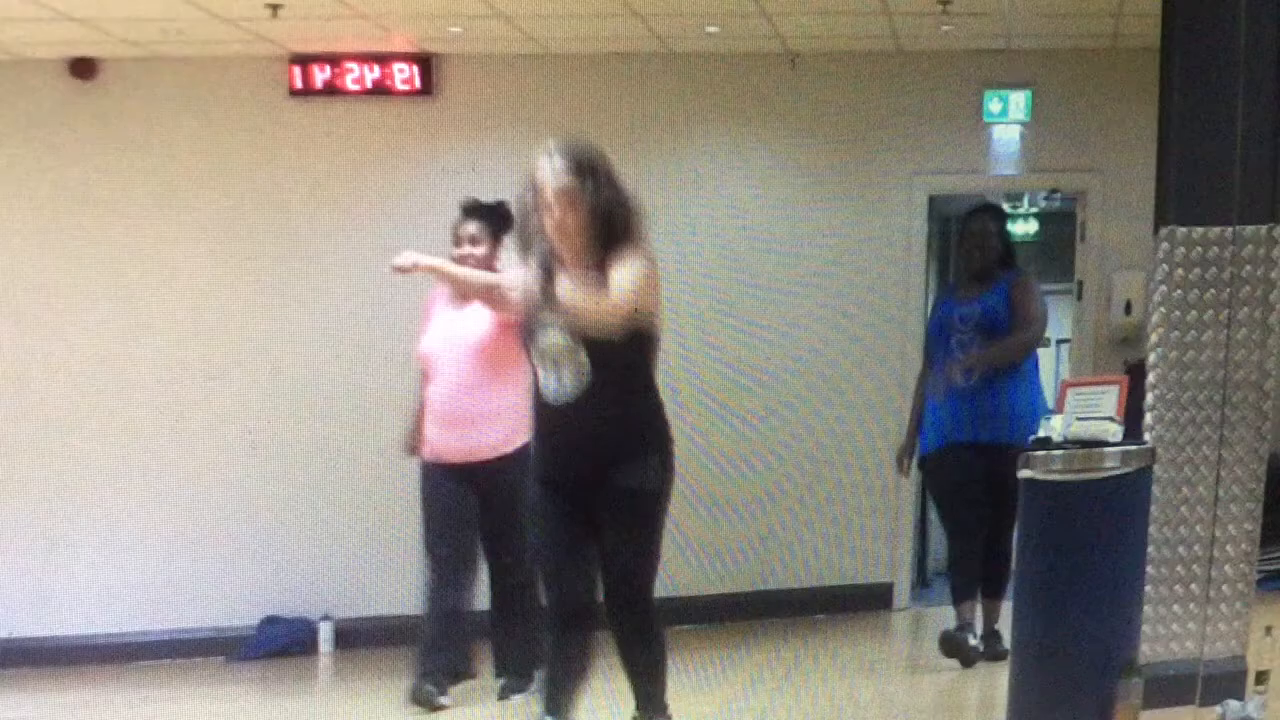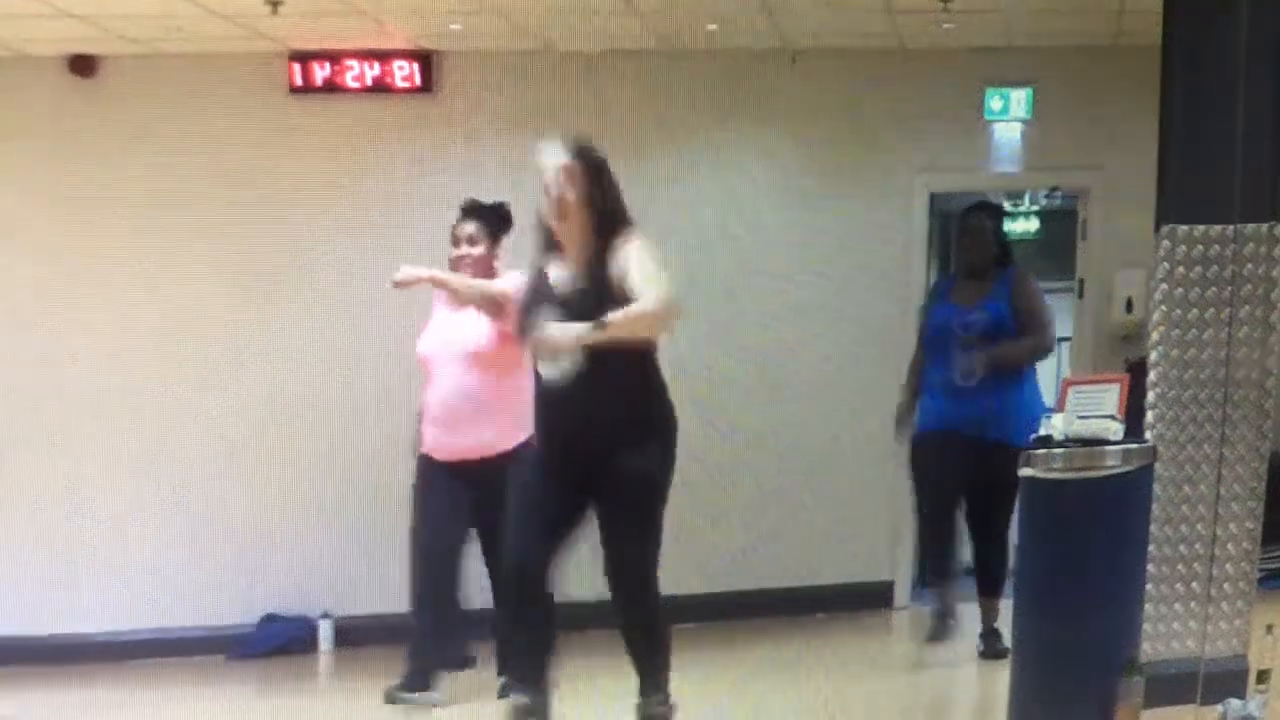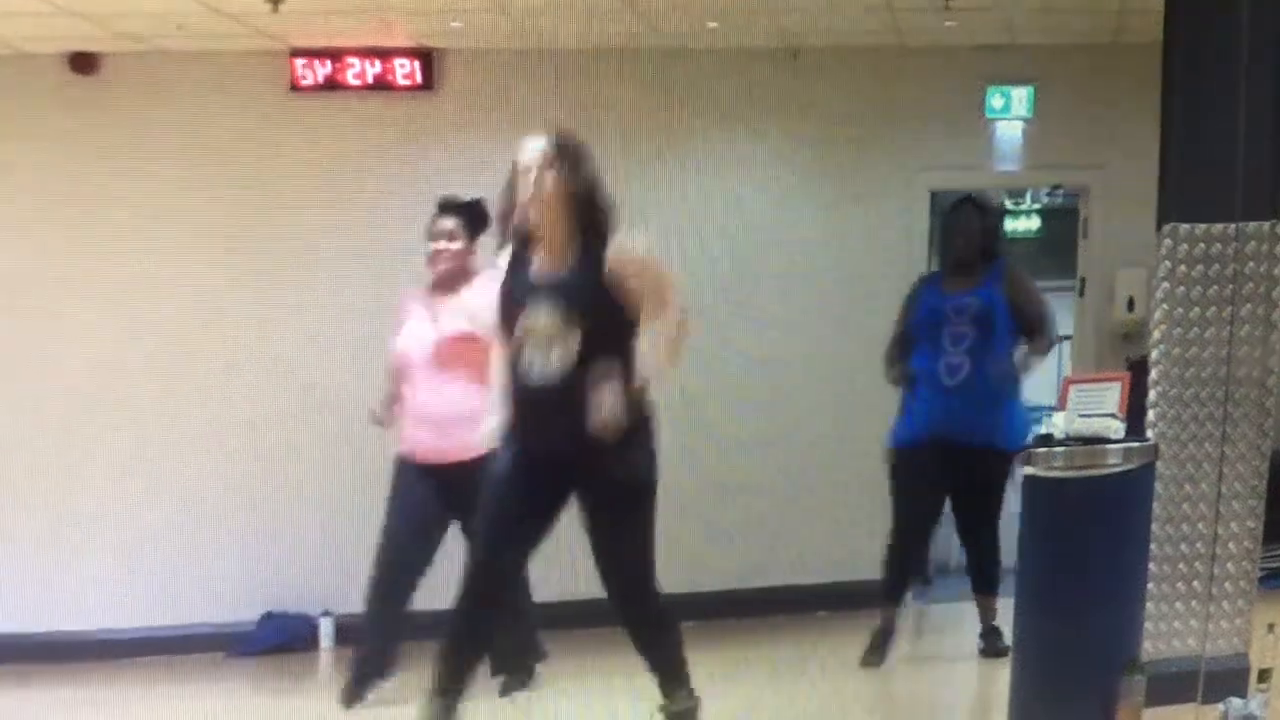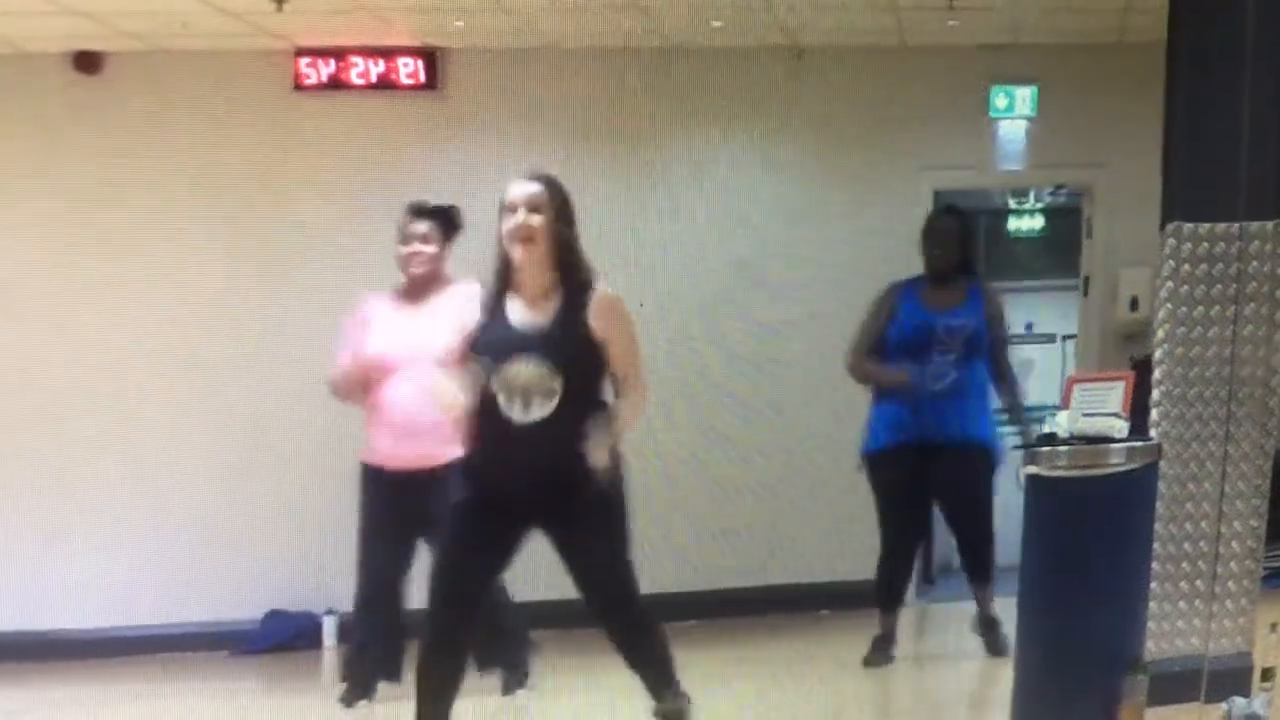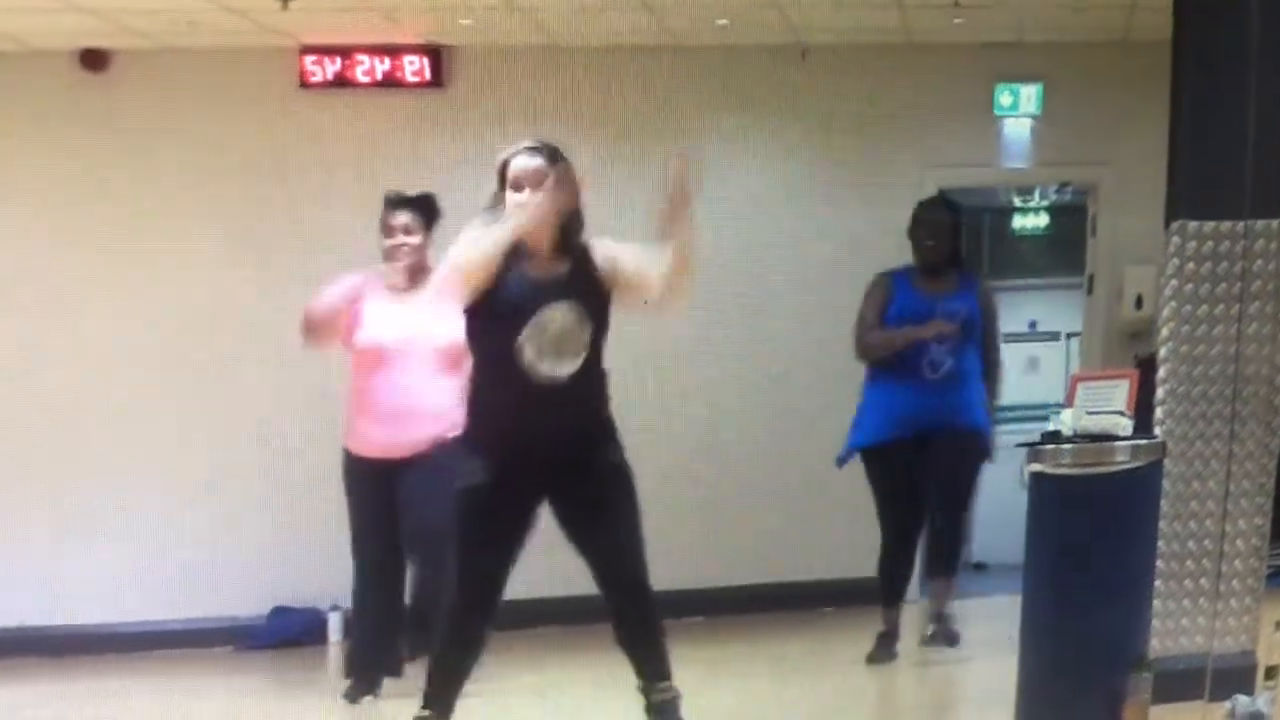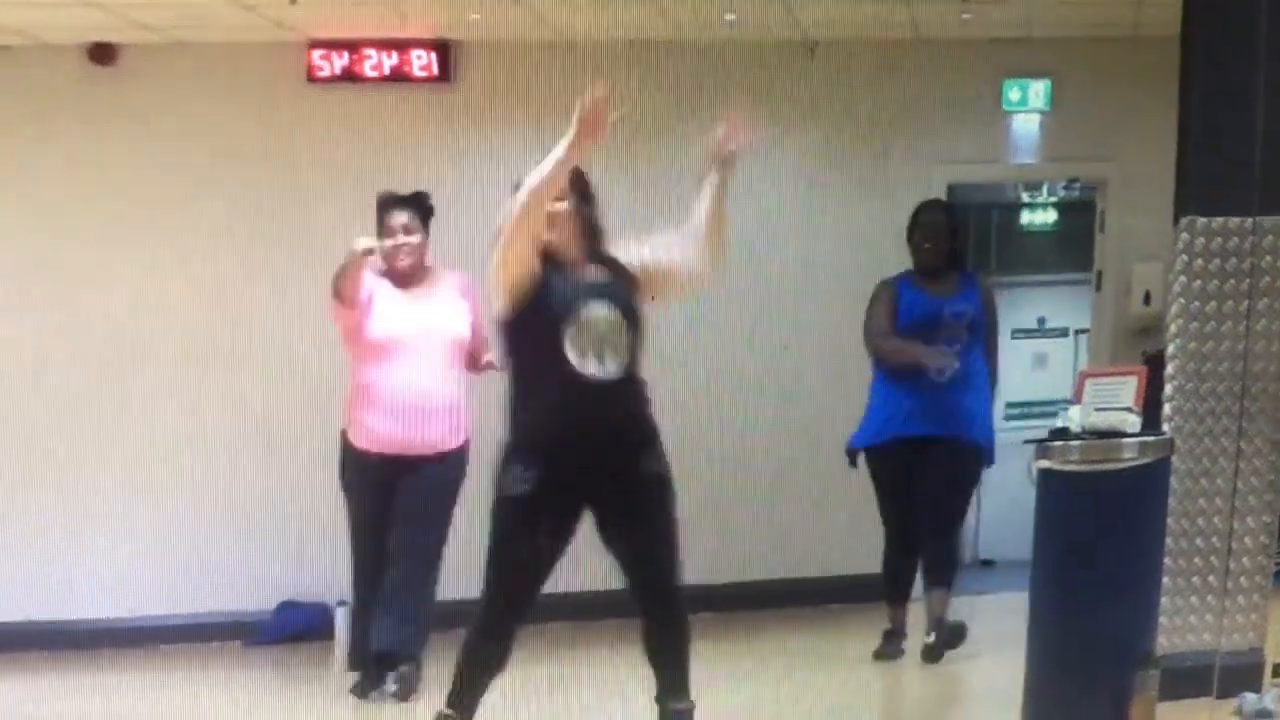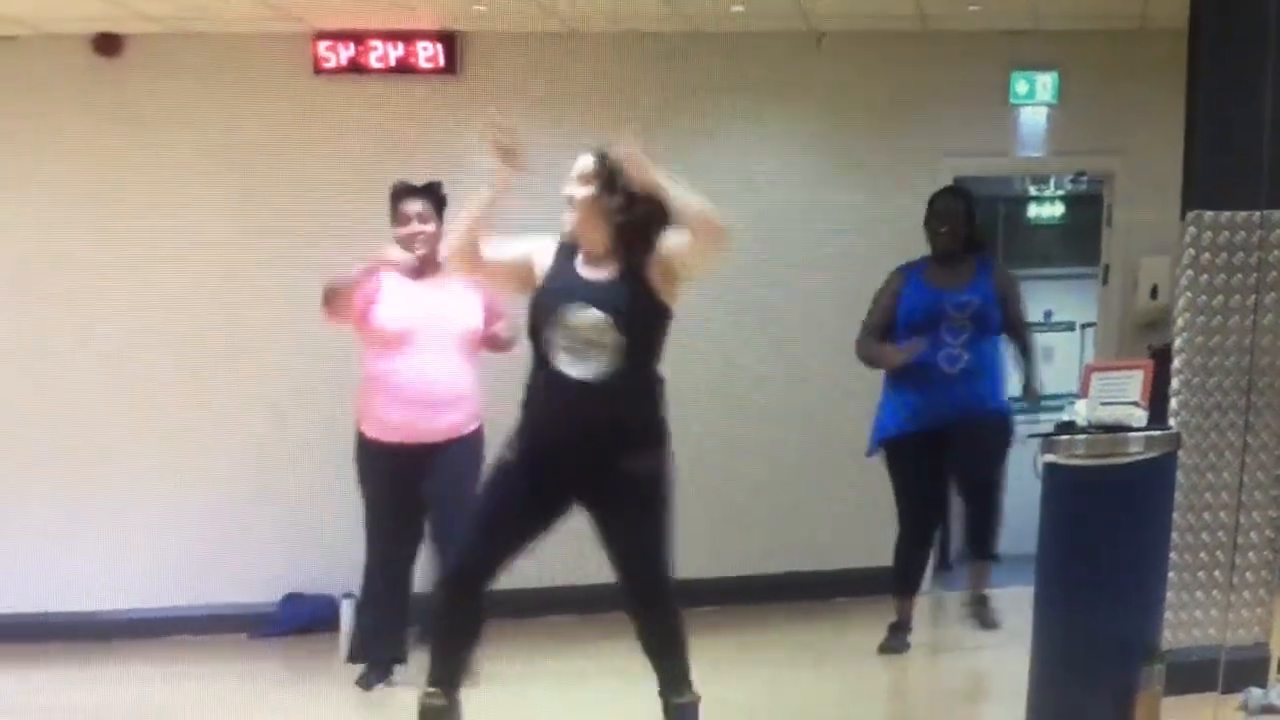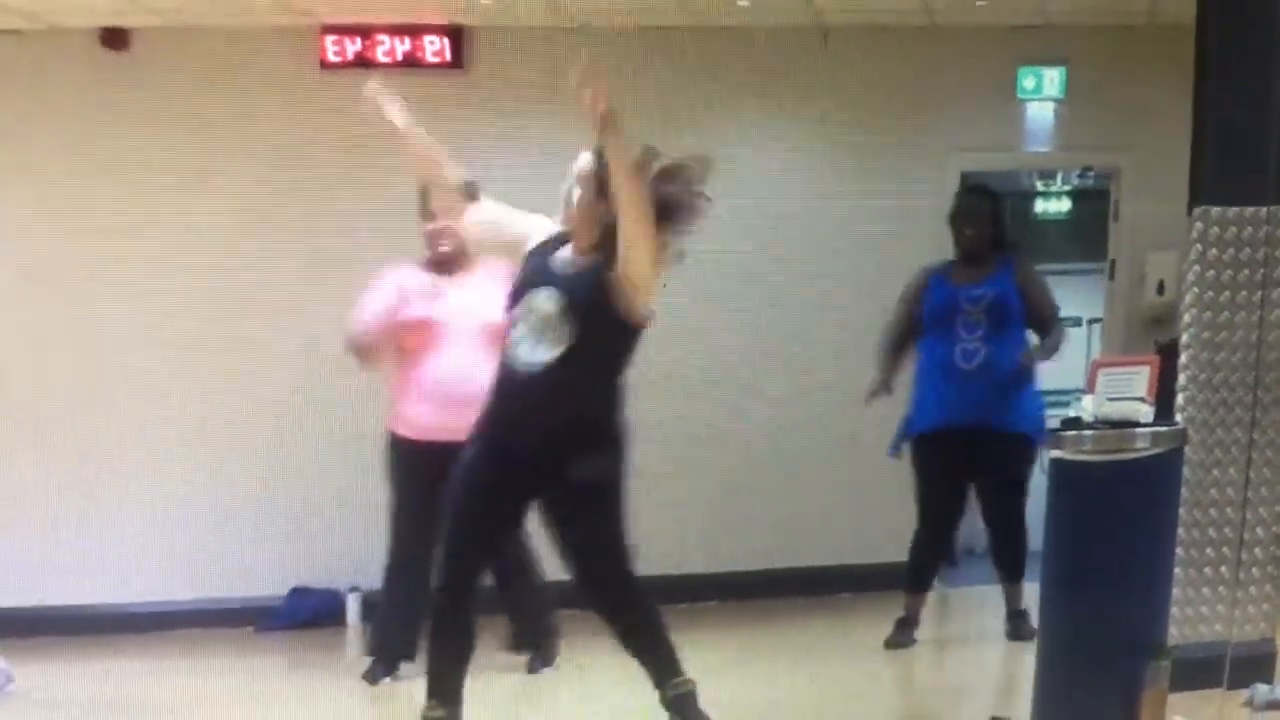
dt=0.2s
person 1, frame 1
left shoulder: (630, 264)
right shoulder: (537, 271)
left elbow: (609, 313)
left wrist: (539, 291)
left hip: (629, 465)
right hip: (556, 469)
left knee: (628, 602)
right knee: (568, 604)
person 1, frame 2
left shoulder: (627, 254)
right shoulder: (543, 268)
left elbow: (659, 310)
left wrist: (585, 333)
left hip: (632, 448)
right hip: (558, 450)
left knee: (631, 584)
right knee: (522, 573)
person 1, frame 3
left shoulder: (613, 257)
right shoulder: (515, 262)
left elbow: (670, 319)
left wrist: (631, 382)
left hip: (609, 453)
right hip: (533, 453)
left knee: (632, 590)
right knee: (483, 583)
person 1, frame 4
left shoulder: (595, 304)
right shoulder: (483, 301)
left elbow: (632, 384)
left wrist: (611, 434)
right wrist: (459, 400)
left hip: (578, 484)
right hip: (492, 486)
left knee: (618, 605)
right knee: (449, 609)
person 1, frame 5
left shoulder: (594, 261)
right shoulder: (483, 260)
left elbow: (665, 287)
right elbow: (454, 274)
left wrist: (678, 220)
right wrist: (515, 219)
left hip: (586, 453)
right hip: (500, 461)
left knee: (630, 590)
right knee: (473, 600)
person 1, frame 6
left shoulder: (622, 266)
right shoulder: (523, 271)
left elbow: (701, 254)
right elbow: (514, 226)
left wrist: (720, 170)
right wrist: (573, 143)
left hip: (630, 462)
right hip: (540, 464)
left knee: (662, 596)
right knee: (504, 605)
person 1, frame 7
left shoulder: (657, 264)
right shoulder: (549, 258)
left elbow: (713, 237)
right elbow: (460, 258)
left wrist: (653, 178)
right wrist: (500, 183)
left hip: (626, 455)
right hip: (539, 452)
left knee: (649, 590)
right knee: (463, 573)
person 1, frame 8
left shoulder: (630, 270)
right shoulder: (548, 245)
left elbow: (643, 229)
right elbow: (460, 217)
left wrist: (610, 132)
left hip: (579, 455)
right hip: (500, 446)
left knee: (610, 585)
right knee: (454, 581)
person 2, frame 1
right shoulder: (439, 299)
left elbow: (499, 296)
right wrist: (417, 423)
left hip: (506, 455)
right hip: (443, 459)
left knee: (512, 562)
right knee: (447, 565)
left ankle: (518, 667)
right ankle: (438, 671)
person 2, frame 2
left shoulder: (514, 286)
right shoulder: (442, 304)
left elbow: (499, 302)
left wrist: (430, 276)
right wrist: (423, 424)
left hip: (505, 454)
right hip: (440, 459)
left knee: (509, 563)
right knee: (431, 557)
right ankle: (424, 670)
person 2, frame 3
left shoulder: (496, 286)
right shoulder: (413, 305)
left wrist: (456, 318)
right wrist: (390, 405)
left hip: (483, 455)
right hip: (419, 459)
right knee: (396, 561)
left ankle: (518, 660)
right ankle: (369, 669)
person 2, frame 4
left shoulder: (471, 299)
right shoulder: (373, 309)
right elbow: (343, 381)
right wrist: (355, 383)
left hip: (452, 462)
right hip: (384, 466)
right knee: (379, 571)
left ankle: (512, 657)
right ankle: (366, 672)
person 2, frame 5
left shoulder: (457, 291)
right shoulder: (359, 292)
right elbow: (312, 330)
left wrist: (479, 370)
right wrist: (365, 288)
left hip: (439, 448)
right hip: (368, 453)
left knee: (431, 549)
right knee: (373, 559)
right ankle: (368, 666)
person 2, frame 6
left shoulder: (456, 287)
right shoulder: (366, 286)
left elbow: (474, 350)
right elbow: (341, 290)
left wrist: (486, 360)
right wrist: (357, 257)
left hip: (441, 450)
right hip: (369, 450)
left knee: (416, 554)
right knee: (370, 555)
left ankle: (401, 655)
right ankle: (372, 663)
person 2, frame 7
left shoulder: (471, 279)
right shoulder: (374, 279)
left elbow: (499, 338)
right elbow: (332, 301)
left wrist: (500, 335)
right wrist: (374, 264)
left hip: (457, 438)
right hip: (385, 440)
left knee: (455, 542)
right knee: (388, 549)
right ankle: (379, 653)
person 2, frame 8
left shoulder: (500, 274)
right shoulder: (397, 280)
right elbow: (359, 344)
right wrist: (402, 310)
right hip: (416, 439)
left knee: (501, 540)
right knee: (411, 546)
left ankle: (535, 635)
right ankle: (391, 649)
person 3, frame 1
left shoulder: (1019, 287)
right shoulder: (946, 299)
left elbow: (1028, 338)
right elbow: (929, 369)
left wrist: (974, 361)
right wrist: (911, 434)
left hip: (1009, 432)
right hip: (950, 433)
left knee: (997, 531)
right knee: (962, 530)
left ankle: (990, 630)
right ankle: (965, 629)
person 3, frame 2
left shoulder: (1016, 286)
right shoulder: (939, 294)
left elbow: (1042, 341)
right elbow: (922, 357)
left wrist: (992, 356)
right wrist: (908, 400)
left hip: (1003, 427)
right hip: (942, 423)
left knee: (991, 529)
right knee: (935, 510)
left ankle: (990, 627)
right ankle: (944, 607)
person 3, frame 3
left shoulder: (1008, 282)
right shoulder: (925, 288)
left elbow: (1045, 333)
right elbow: (897, 347)
left wrist: (1021, 362)
right wrist: (897, 369)
left hip: (987, 430)
right hip: (924, 428)
left knee: (980, 529)
right knee: (910, 528)
left ankle: (990, 627)
right ankle: (884, 628)
person 3, frame 4
left shoulder: (983, 299)
right shoulder: (897, 298)
left elbow: (1000, 363)
right elbow: (857, 361)
left wrist: (1018, 414)
right wrist: (890, 375)
left hip: (965, 432)
right hip: (898, 435)
left knee: (973, 521)
right knee: (900, 536)
left ankle: (987, 618)
right ankle: (885, 635)
person 3, frame 5
left shoulder: (976, 291)
right shoulder: (888, 285)
left elbow: (990, 357)
right elbow: (865, 344)
left wrist: (988, 415)
right wrist: (919, 332)
left hip: (957, 421)
right hip: (892, 426)
left knee: (948, 512)
right knee: (899, 528)
left ankle: (938, 616)
right ankle: (889, 632)
person 3, frame 6
left shoulder: (976, 292)
right shoulder: (892, 291)
left elbow: (988, 360)
right elbow: (879, 344)
left wrist: (987, 421)
right wrist: (921, 354)
left hip: (959, 428)
right hip: (895, 427)
left knee: (940, 521)
right knee: (902, 528)
left ankle: (937, 623)
right ankle: (895, 629)
person 3, frame 7
left shoulder: (993, 276)
right shoulder: (904, 279)
left elbow: (1019, 333)
right elbow: (867, 340)
left wrist: (1029, 375)
right wrist: (890, 354)
left hip: (979, 412)
right hip: (913, 418)
left knee: (983, 491)
right knee: (917, 520)
left ankle: (978, 594)
right ankle: (901, 622)
person 3, frame 8
left shoulder: (1018, 272)
right shoulder: (931, 281)
left elbow: (1053, 328)
right elbow: (899, 337)
left wrist: (1041, 351)
right wrist: (886, 376)
left hip: (1007, 417)
right hip: (940, 418)
left knee: (1005, 513)
right knee: (935, 518)
left ankle: (1016, 609)
right ankle: (909, 618)
